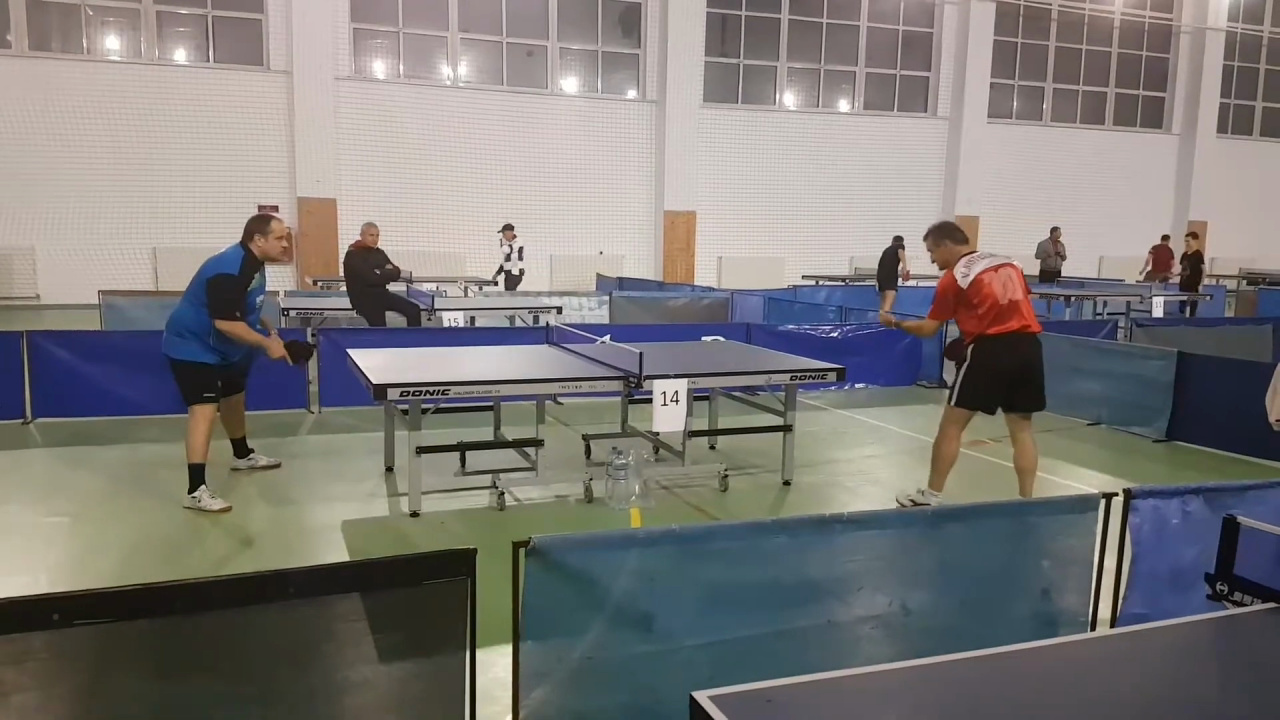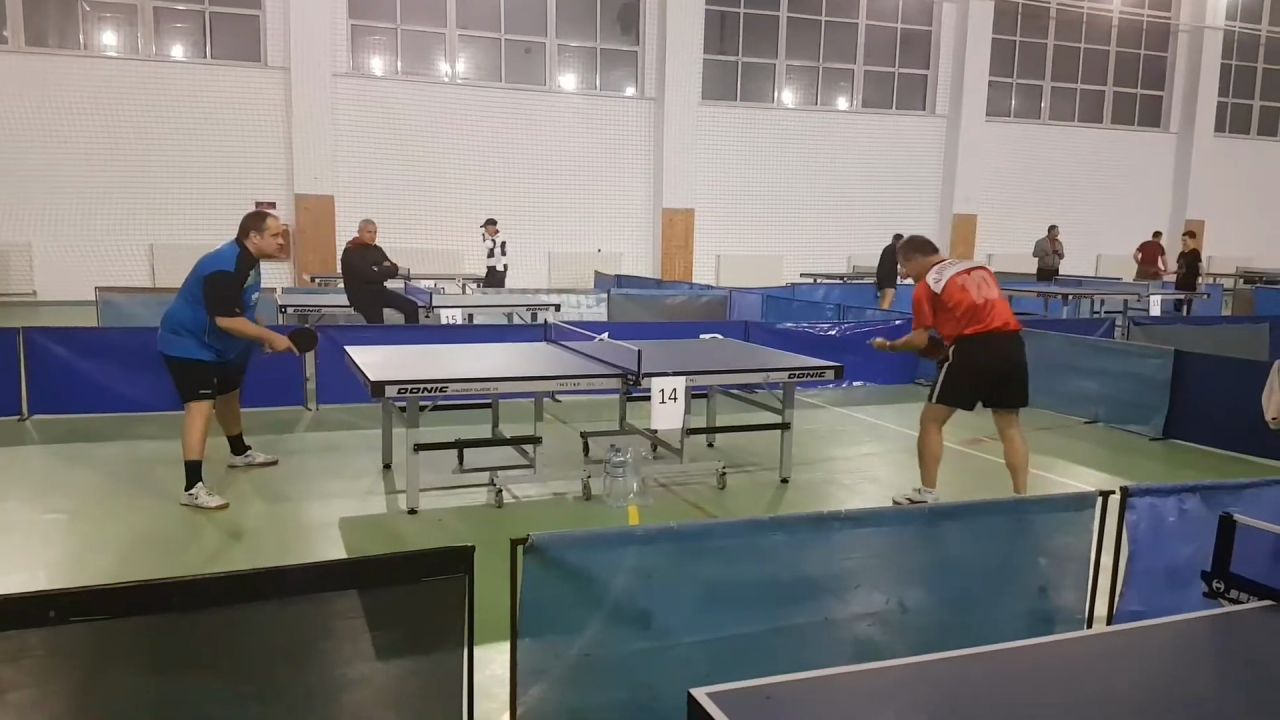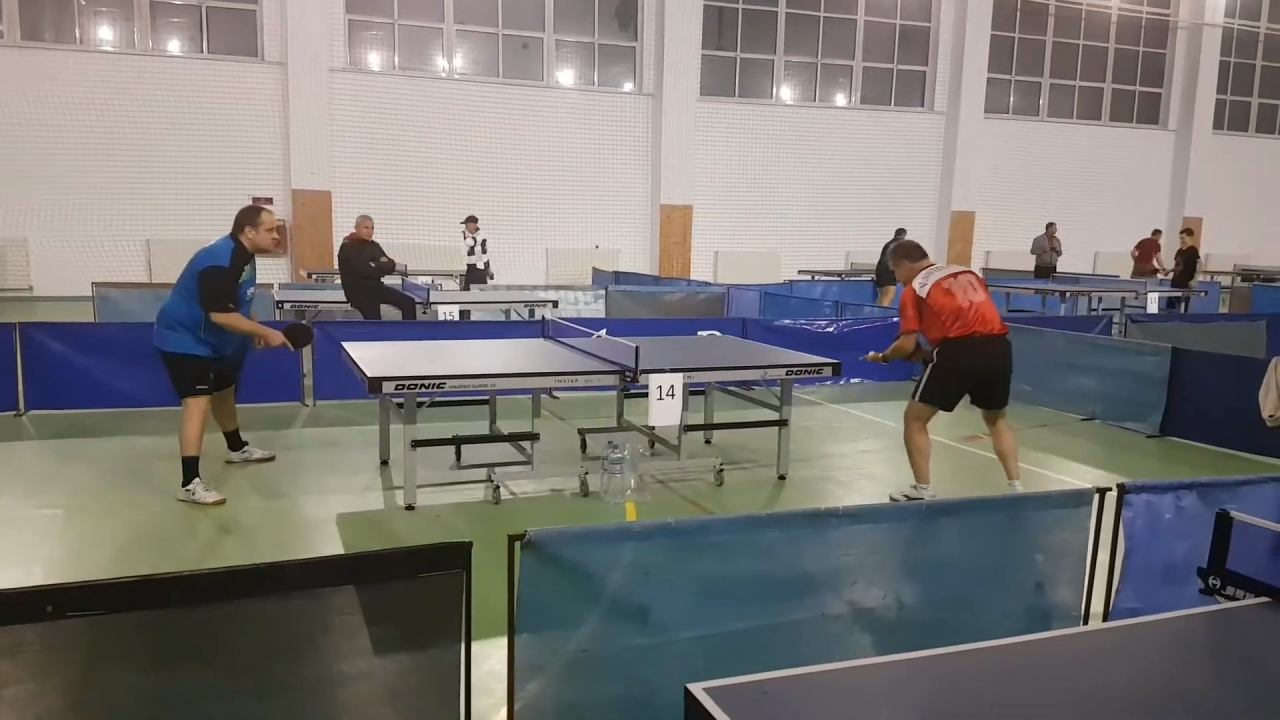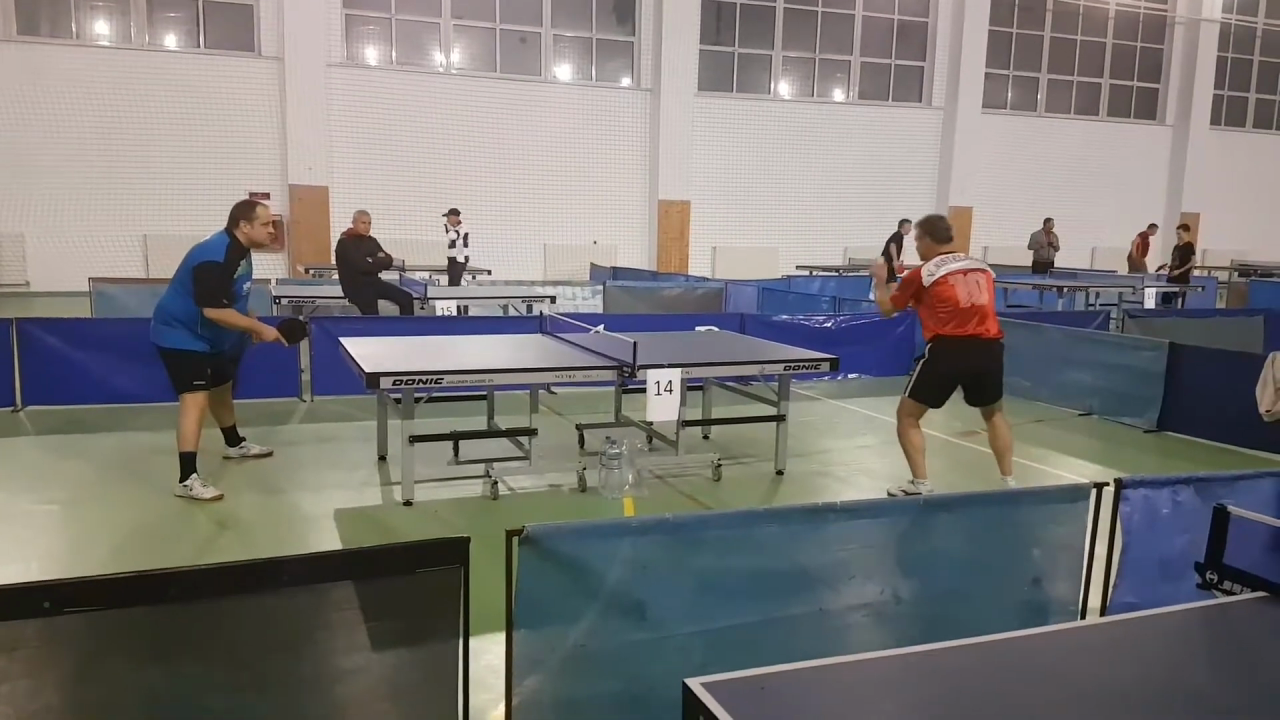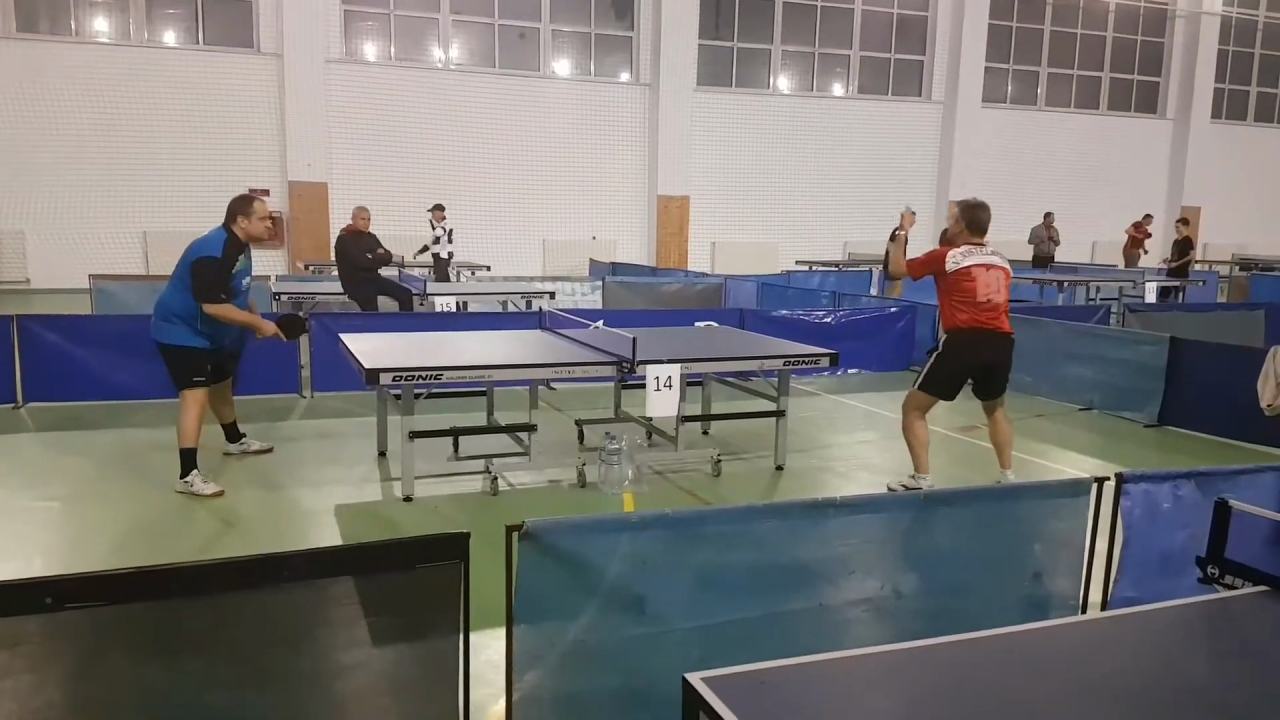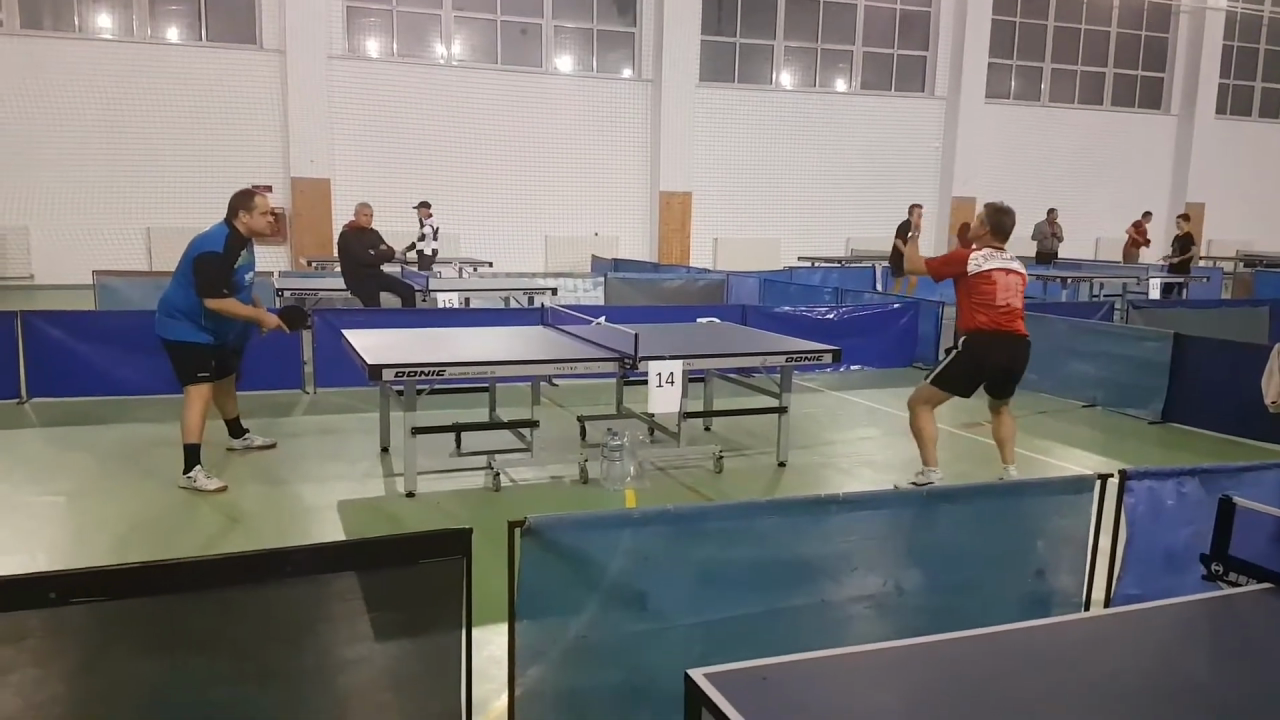
dt=0.2s
person 1, frame 1
left shoulder: (252, 263)
right shoulder: (230, 270)
right elbow: (226, 322)
left wrist: (269, 331)
right wrist: (267, 345)
left hip: (218, 349)
right hip: (192, 346)
left knee: (234, 398)
right knee: (204, 410)
left ankle: (243, 455)
right ankle: (196, 491)
person 1, frame 2
left shoulder: (247, 260)
right shoulder: (226, 267)
right elbow: (227, 319)
left wrist: (261, 332)
right wrist: (272, 337)
left hip: (214, 345)
right hip: (188, 344)
left knee: (229, 395)
right knee: (201, 407)
left ankle: (240, 452)
right ankle: (193, 488)
person 1, frame 3
left shoulder: (242, 255)
right shoulder: (221, 262)
right elbow: (221, 315)
left wrist: (254, 329)
right wrist: (267, 332)
left hip: (209, 341)
right hip: (184, 339)
left knee: (224, 391)
right knee: (198, 403)
left ankle: (237, 448)
right ankle: (190, 484)
person 1, frame 4
left shoulder: (239, 250)
right shoulder: (215, 257)
right elbow: (215, 310)
left wrist: (251, 321)
right wrist: (259, 328)
left hip: (208, 337)
right hip: (181, 334)
left knee: (222, 387)
right knee: (195, 399)
left ankle: (234, 444)
right ankle: (187, 479)
person 1, frame 5
left shoulder: (239, 246)
right shoulder: (213, 252)
right elbow: (214, 306)
left wrist: (253, 314)
right wrist: (258, 323)
left hip: (209, 333)
right hip: (182, 331)
left knee: (222, 384)
right knee: (196, 395)
left ankle: (235, 440)
right ankle: (188, 475)
person 1, frame 6
left shoulder: (242, 241)
right shoulder: (215, 247)
right elbow: (215, 301)
left wrist: (258, 310)
right wrist: (261, 316)
left hip: (215, 329)
right hip: (186, 327)
left knee: (226, 380)
right knee: (199, 391)
left ankle: (238, 435)
right ankle: (191, 471)
person 2, frame 1
left shoulder: (953, 278)
right shoulder: (1009, 263)
left elbow: (930, 329)
right elbow: (1019, 306)
left wrist: (896, 323)
left hip: (989, 350)
right hip: (1027, 347)
left knee: (951, 424)
right knee: (1022, 430)
left ankle: (932, 496)
right ankle: (1026, 501)
person 2, frame 2
left shoulder: (926, 285)
right shoulder: (980, 269)
left elbow: (920, 340)
left wrist: (889, 345)
left hip: (972, 350)
right hip: (1011, 345)
left knee: (931, 421)
right knee: (1010, 427)
left ankle: (927, 494)
right ankle: (1021, 497)
person 2, frame 3
left shoulder: (914, 289)
right shoulder: (967, 272)
left elbow: (907, 346)
left wrist: (882, 357)
left hip: (957, 352)
right hip: (997, 348)
left knee: (915, 419)
right knee: (997, 421)
left ankle: (923, 490)
right ankle: (1015, 488)
person 2, frame 4
left shoulder: (922, 273)
right shoulder: (982, 268)
left elbow: (887, 308)
left wrist: (880, 281)
left hip: (947, 350)
right hip: (988, 349)
left knee: (907, 416)
right knee: (994, 415)
left ankle: (921, 485)
right ankle: (1009, 483)
person 2, frame 5
left shoulder: (947, 257)
right shoulder: (1001, 262)
left elbow: (896, 269)
left wrist: (900, 236)
left hip: (961, 344)
right hip: (1000, 344)
left knee: (913, 409)
right knee: (995, 409)
left ankle: (921, 479)
right ankle: (1007, 477)
person 2, frame 6
left shoulder: (967, 259)
right shoulder: (1019, 267)
left elbow: (912, 266)
left wrist: (913, 235)
left hip: (980, 345)
right hip: (1017, 348)
left knee: (919, 402)
right knee: (1000, 408)
left ankle: (930, 474)
right ankle: (1010, 473)
